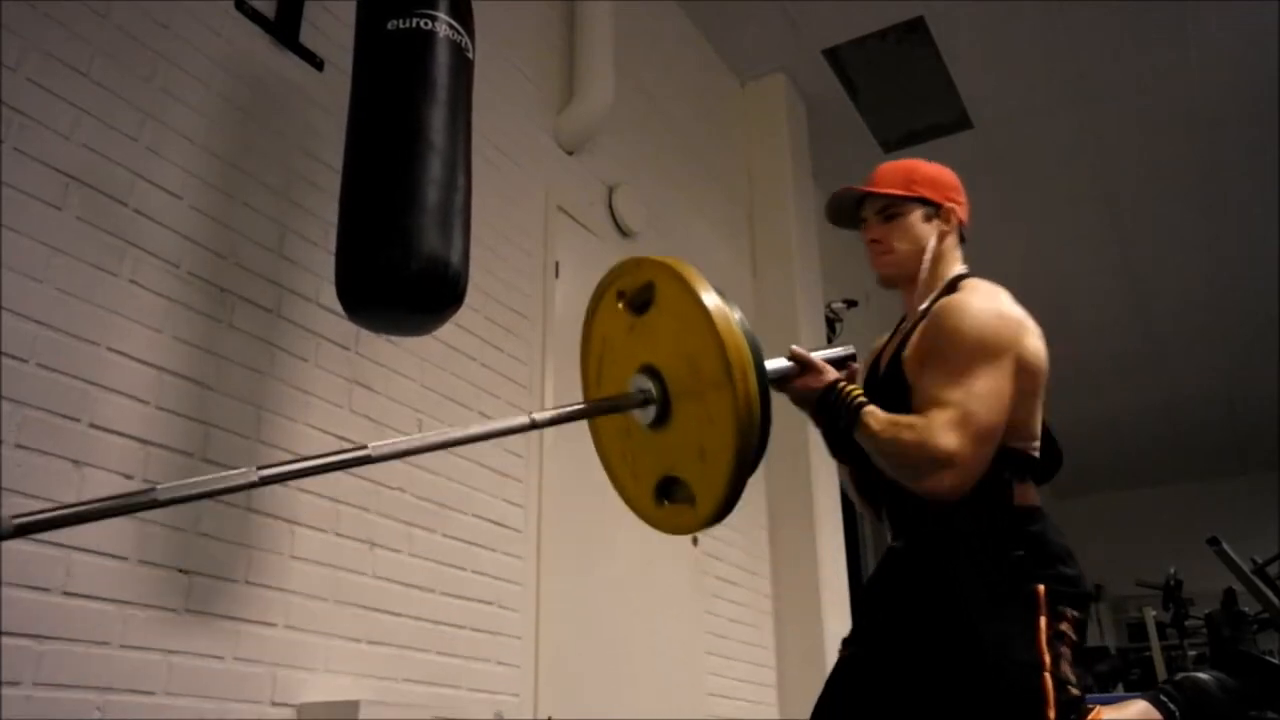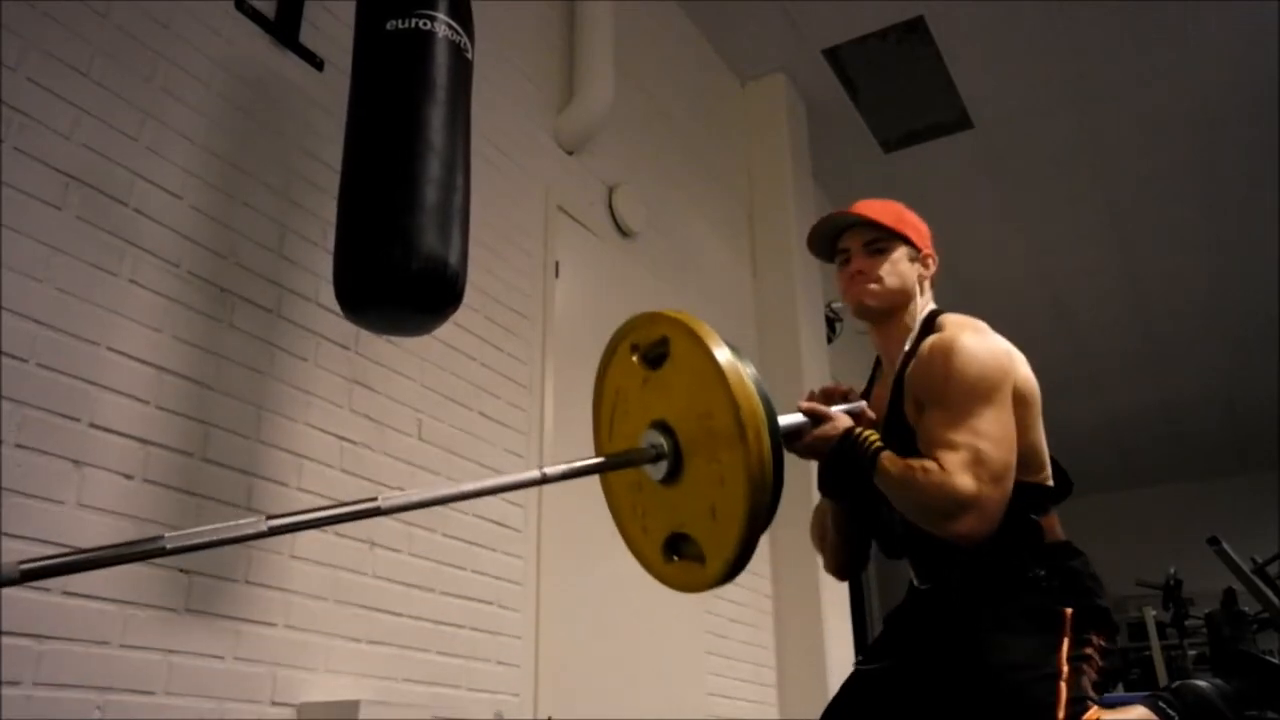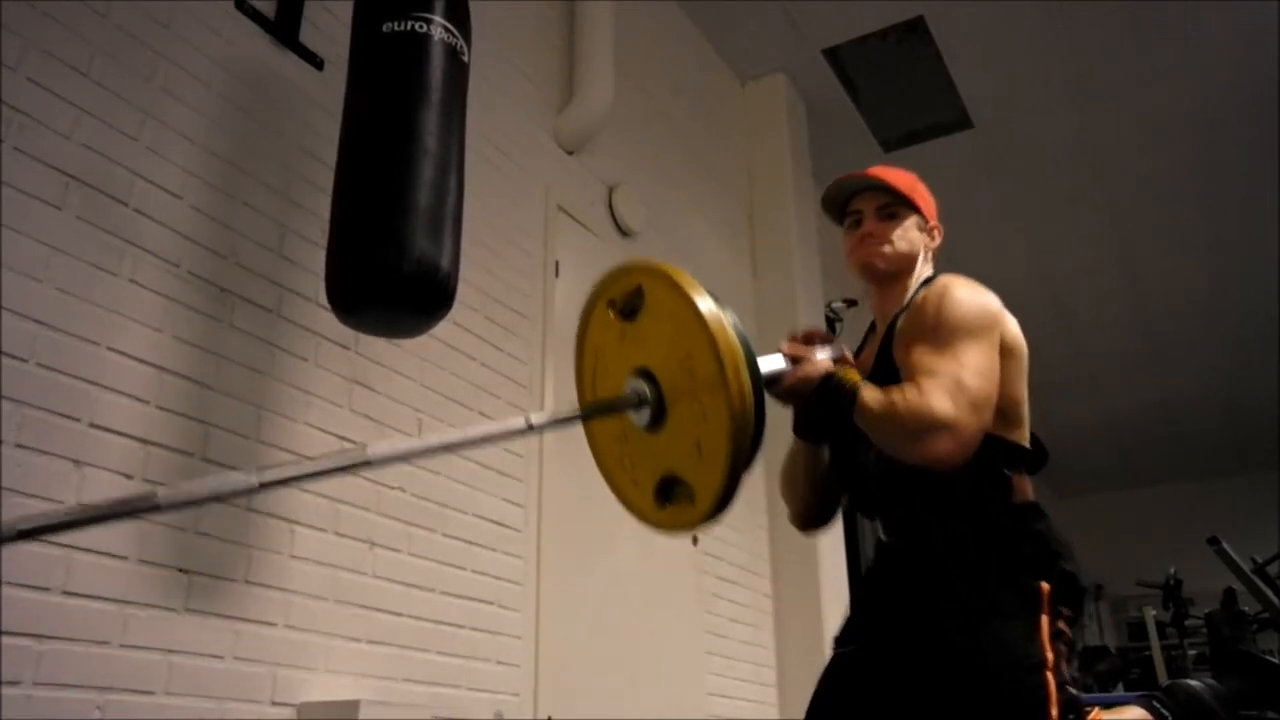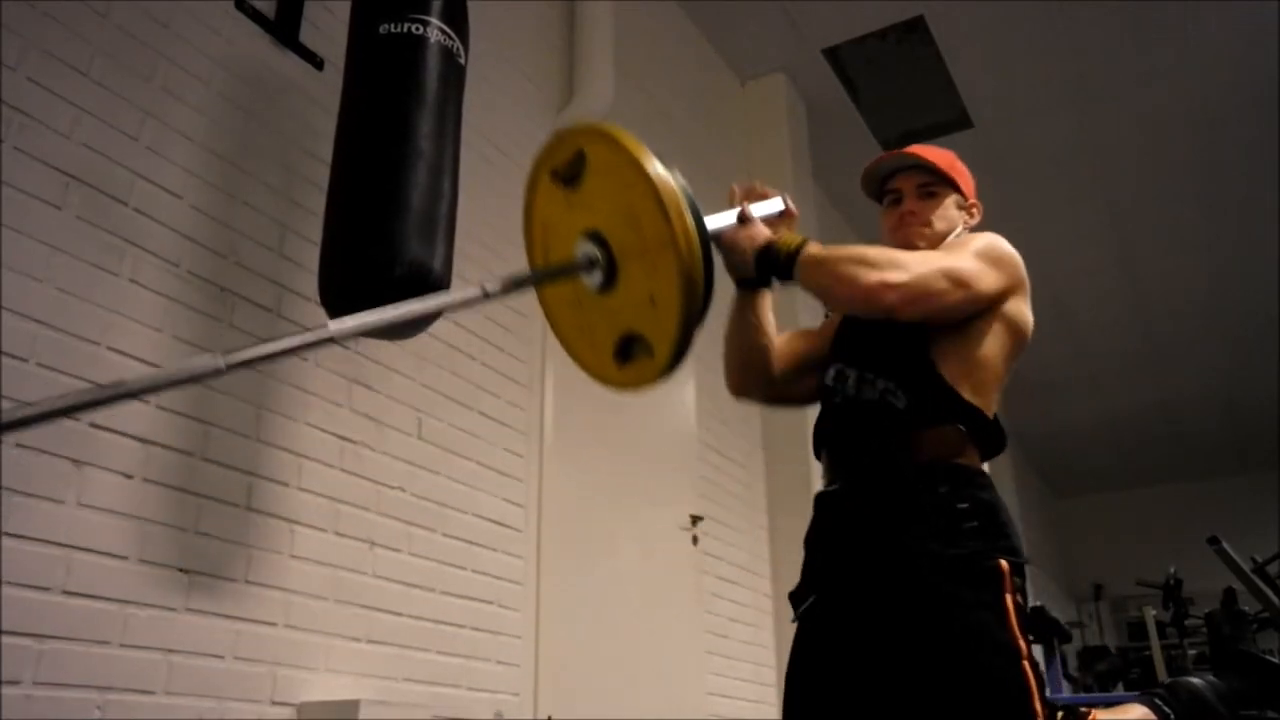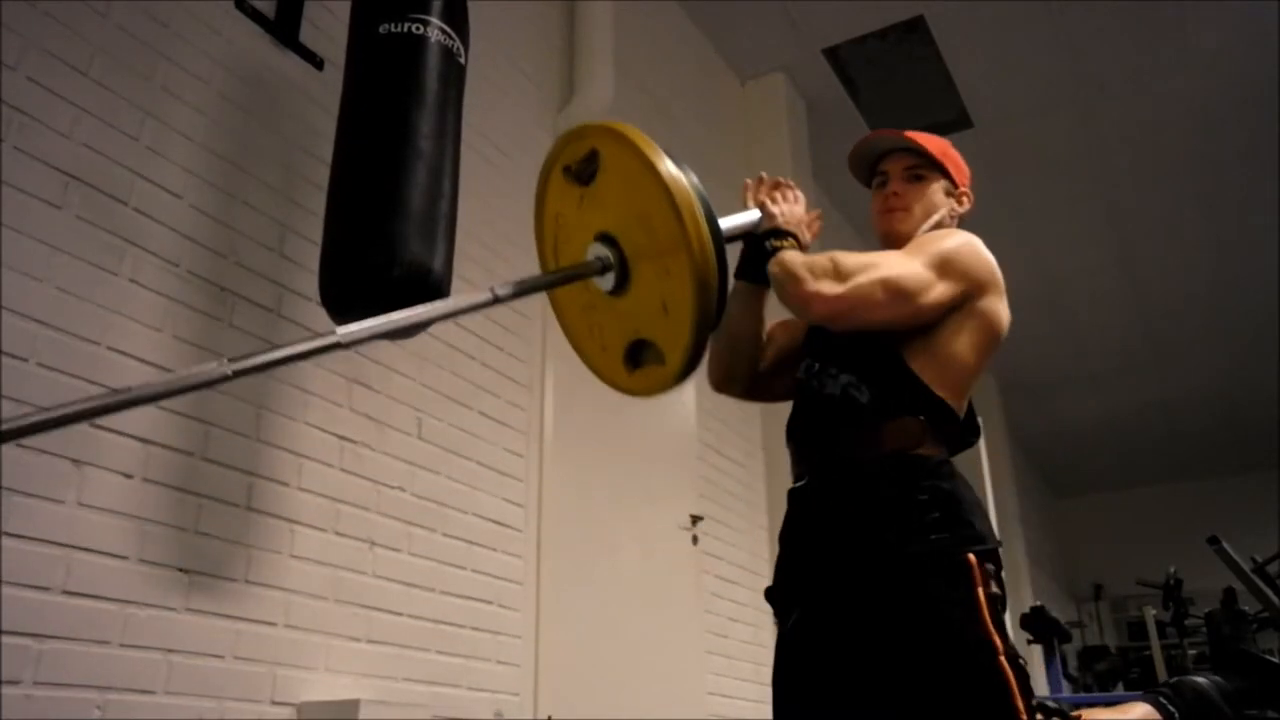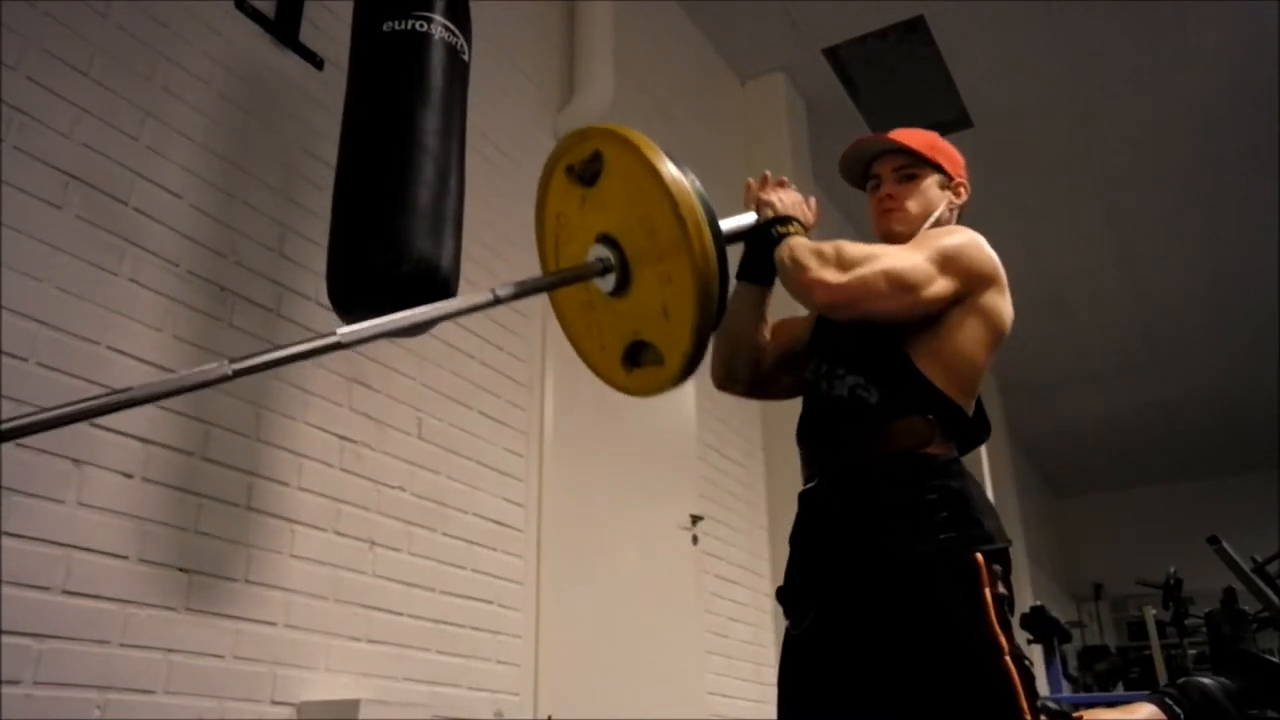
dt=0.3s
person 1, frame 1
left shoulder: (973, 314)
right shoulder: (894, 343)
left elbow: (942, 467)
right elbow: (878, 494)
left wrist: (843, 405)
right wrist: (836, 406)
left hip: (1007, 576)
right hip: (917, 578)
person 1, frame 2
left shoulder: (959, 353)
right shoulder: (872, 395)
left elbow: (967, 508)
right elbow: (842, 559)
left wrist: (858, 449)
right wrist: (835, 463)
left hip: (1032, 602)
right hip: (939, 610)
person 1, frame 3
left shoulder: (957, 304)
right shoulder: (862, 358)
left elbow: (940, 434)
right elbow: (809, 506)
left wrist: (836, 388)
right wrist: (811, 408)
left hip: (998, 574)
right hip: (906, 581)
person 1, frame 4
left shoulder: (986, 260)
right shoulder: (853, 315)
left elbow: (889, 283)
right elbow: (755, 377)
left wrist: (786, 252)
right wrist: (752, 277)
left hip: (944, 534)
right hip: (843, 542)
person 1, frame 5
left shoulder: (958, 257)
right shoulder: (847, 292)
left elbow: (828, 293)
right elbow: (734, 374)
left wrist: (782, 240)
right wrist: (756, 254)
left hip: (919, 528)
right hip: (818, 539)
person 1, frame 6
left shoulder: (961, 255)
right shoulder: (836, 314)
left elbow: (831, 281)
right elbow: (737, 373)
left wrist: (785, 229)
right wrist: (759, 255)
left hip: (927, 531)
right hip: (829, 539)
